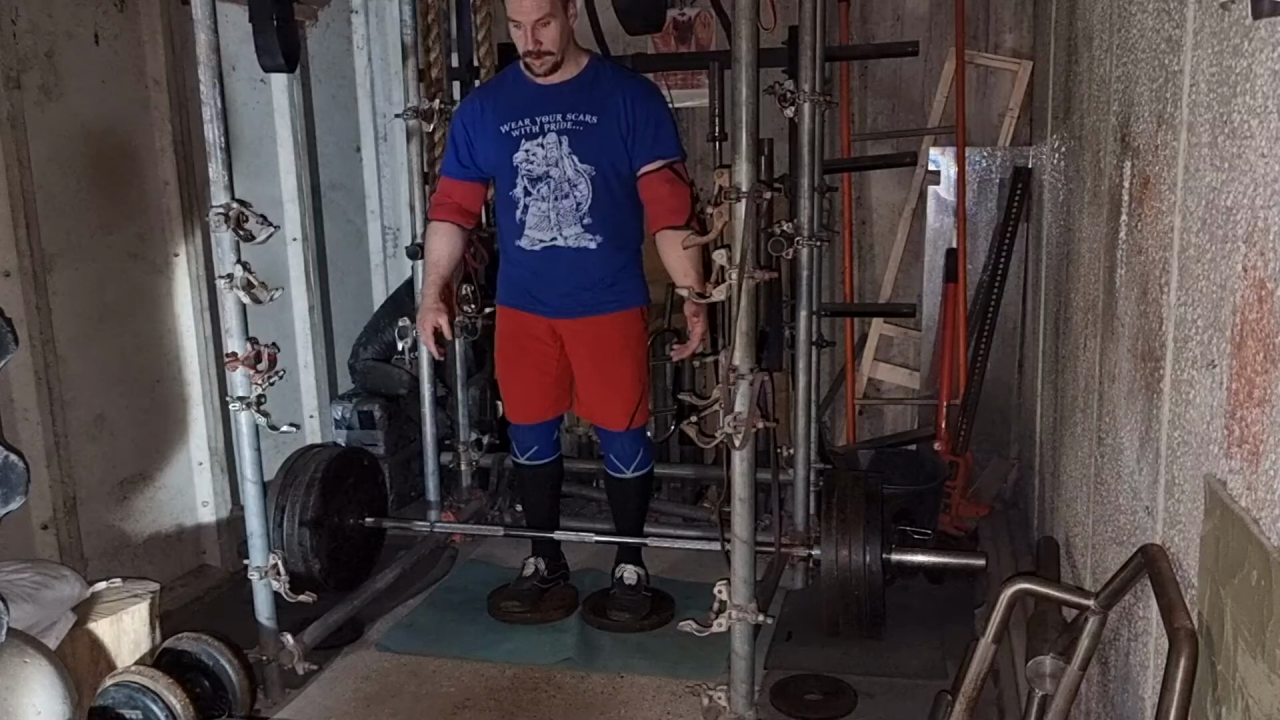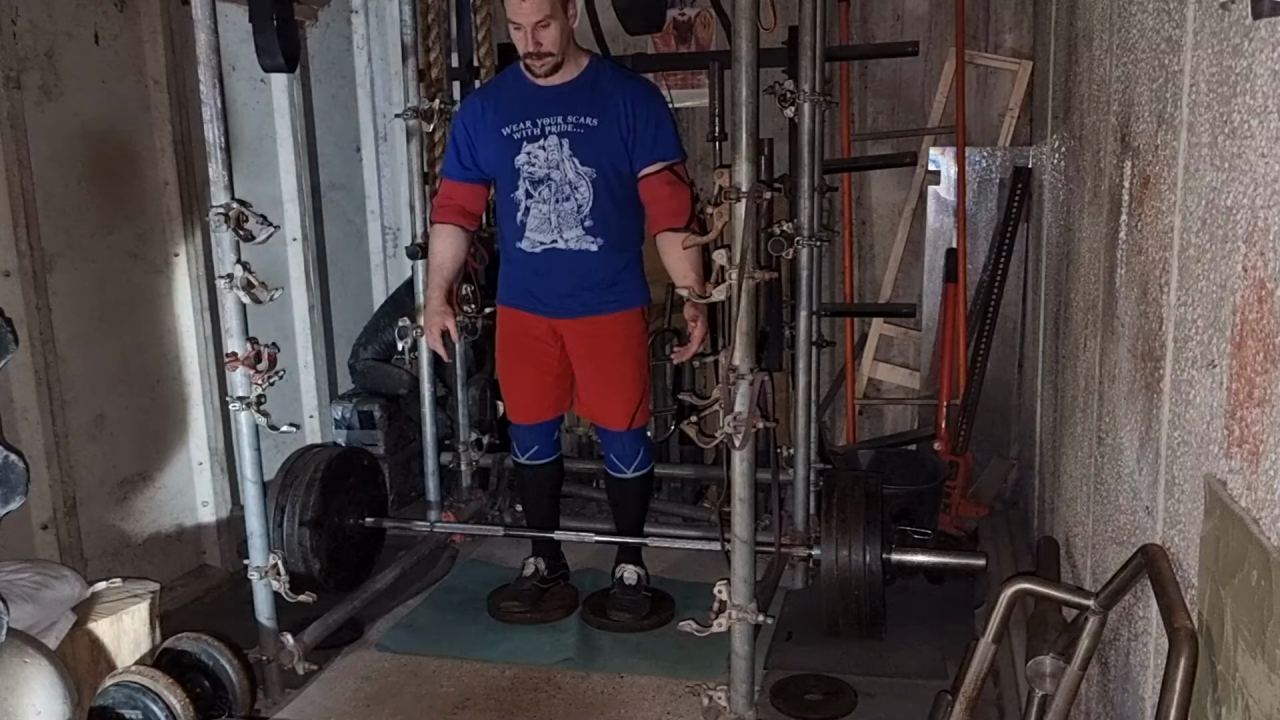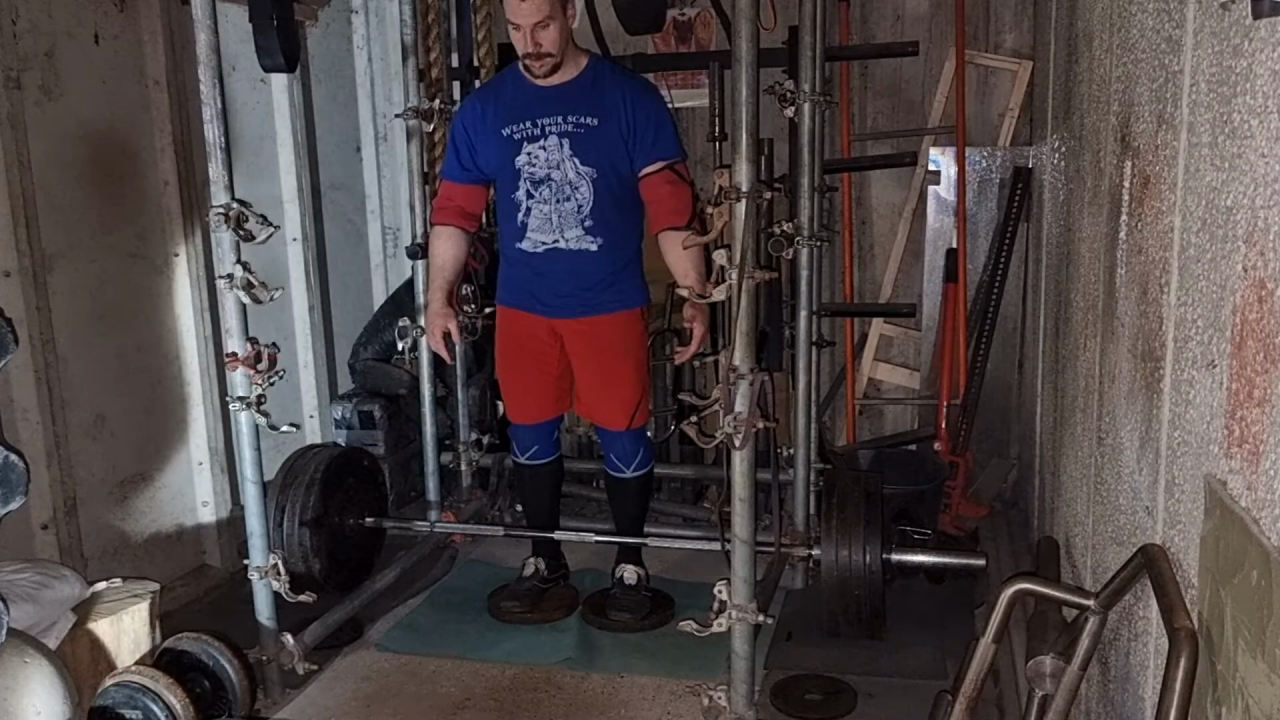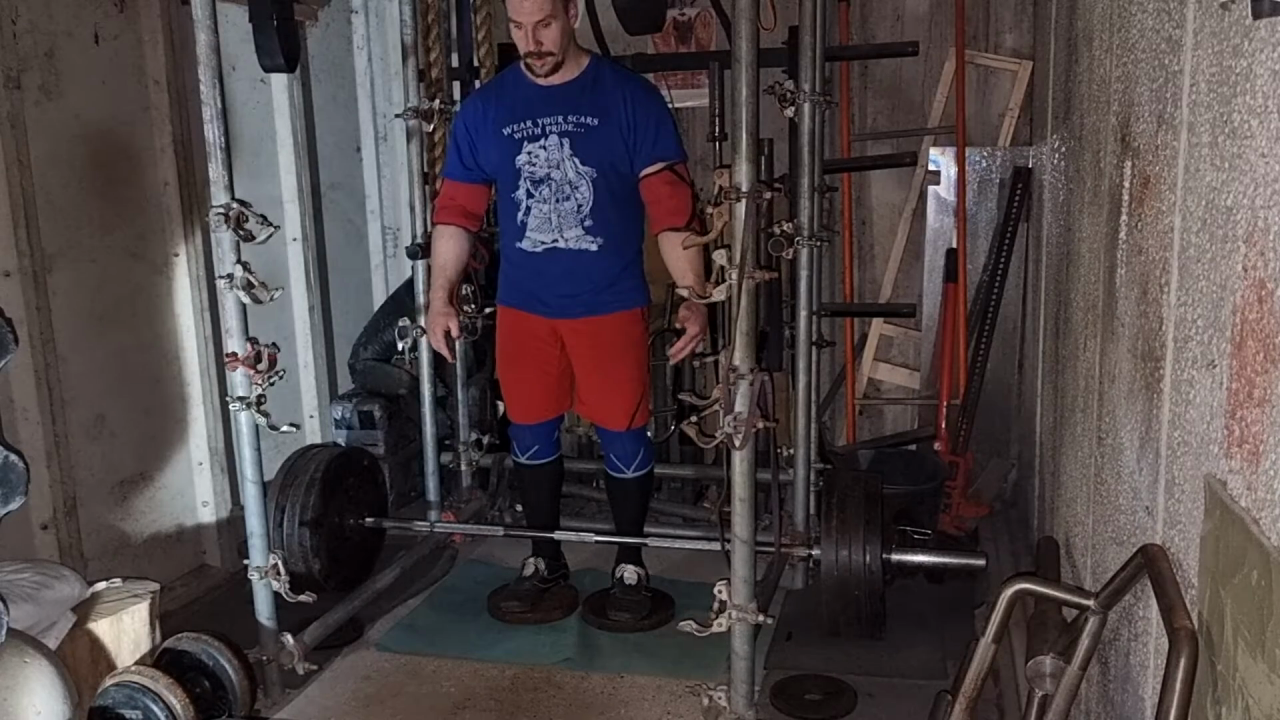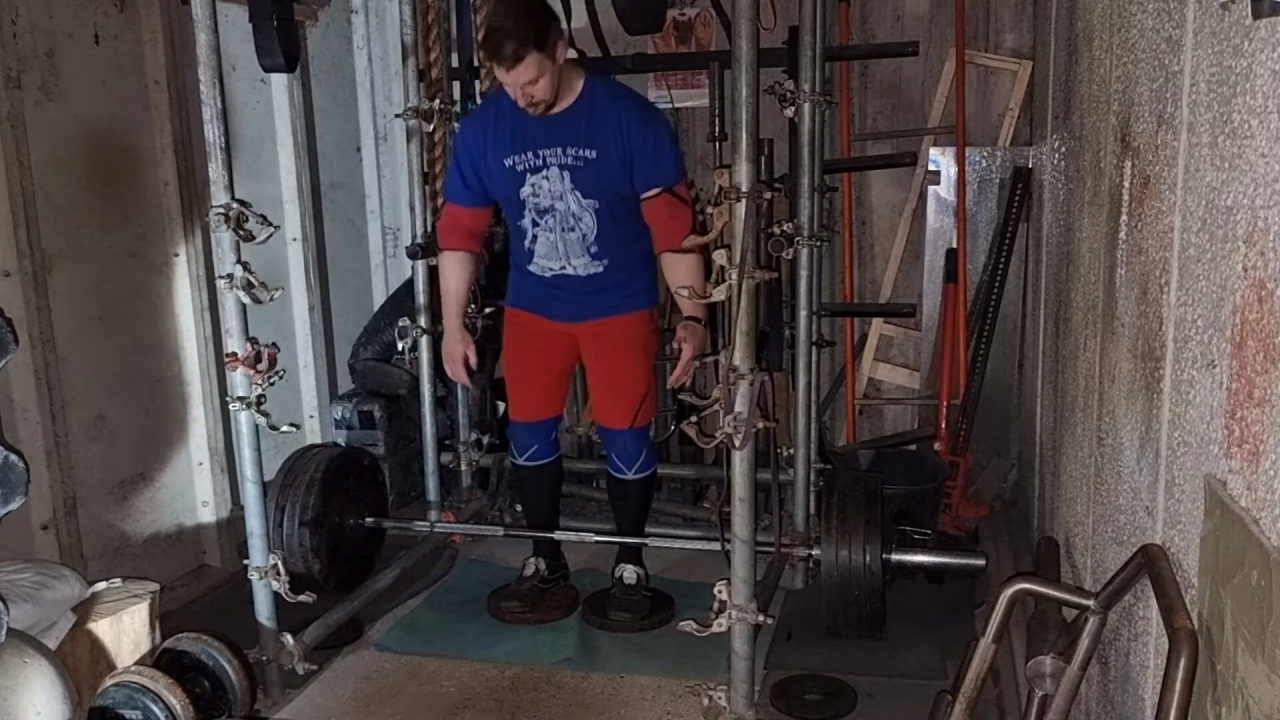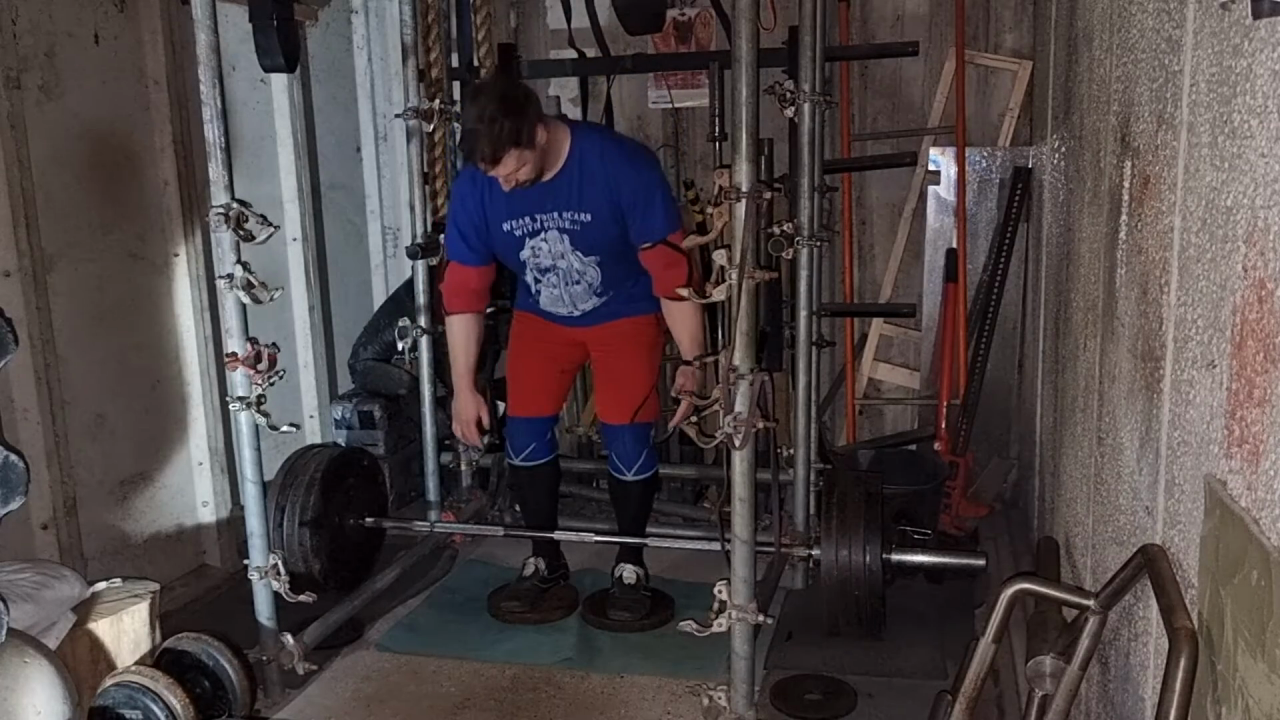
dt=0.7s
person 1, frame 1
left shoulder: (630, 97)
right shoulder: (483, 107)
left elbow: (669, 205)
right elbow: (452, 206)
left wrist: (694, 294)
right wrist: (432, 294)
left hip: (610, 305)
right hip: (522, 307)
left knee: (622, 436)
right knee: (530, 435)
left ankle: (630, 564)
right ankle: (544, 558)
person 1, frame 2
left shoulder: (630, 98)
right shoulder: (483, 108)
left elbow: (669, 205)
right elbow: (454, 209)
left wrist: (693, 296)
right wrist: (436, 297)
left hip: (611, 307)
right hip: (522, 308)
left knee: (622, 436)
right knee: (531, 435)
left ankle: (630, 564)
right ankle: (544, 557)
person 1, frame 3
left shoulder: (629, 98)
right shoulder: (482, 109)
left elbow: (670, 205)
right elbow: (454, 211)
left wrist: (695, 295)
right wrist: (438, 298)
left hip: (610, 306)
right hip: (522, 307)
left knee: (622, 435)
right knee: (530, 434)
left ankle: (629, 564)
right ankle: (544, 558)
person 1, frame 4
left shoulder: (630, 98)
right shoulder: (483, 108)
left elbow: (671, 206)
right elbow: (456, 210)
left wrist: (694, 296)
right wrist: (440, 296)
left hip: (610, 307)
right hip: (523, 307)
left knee: (622, 436)
right knee: (531, 435)
left ankle: (630, 565)
right ankle: (545, 558)
person 1, frame 5
left shoulder: (630, 119)
right shoulder: (480, 130)
left elbow: (673, 226)
right elbow: (459, 232)
left wrist: (692, 315)
right wrist: (453, 323)
left hip: (619, 308)
right hip: (532, 309)
left knee: (624, 435)
right knee: (529, 432)
left ankle: (630, 566)
right ankle: (545, 559)
person 1, frame 6
left shoulder: (622, 166)
right shoulder: (475, 188)
left elbow: (672, 269)
right elbow: (464, 290)
left wrist: (690, 361)
right wrist: (463, 388)
left hip: (625, 314)
right hip: (540, 317)
left knee: (625, 434)
right knee: (525, 430)
left ankle: (630, 565)
right ankle: (545, 560)
